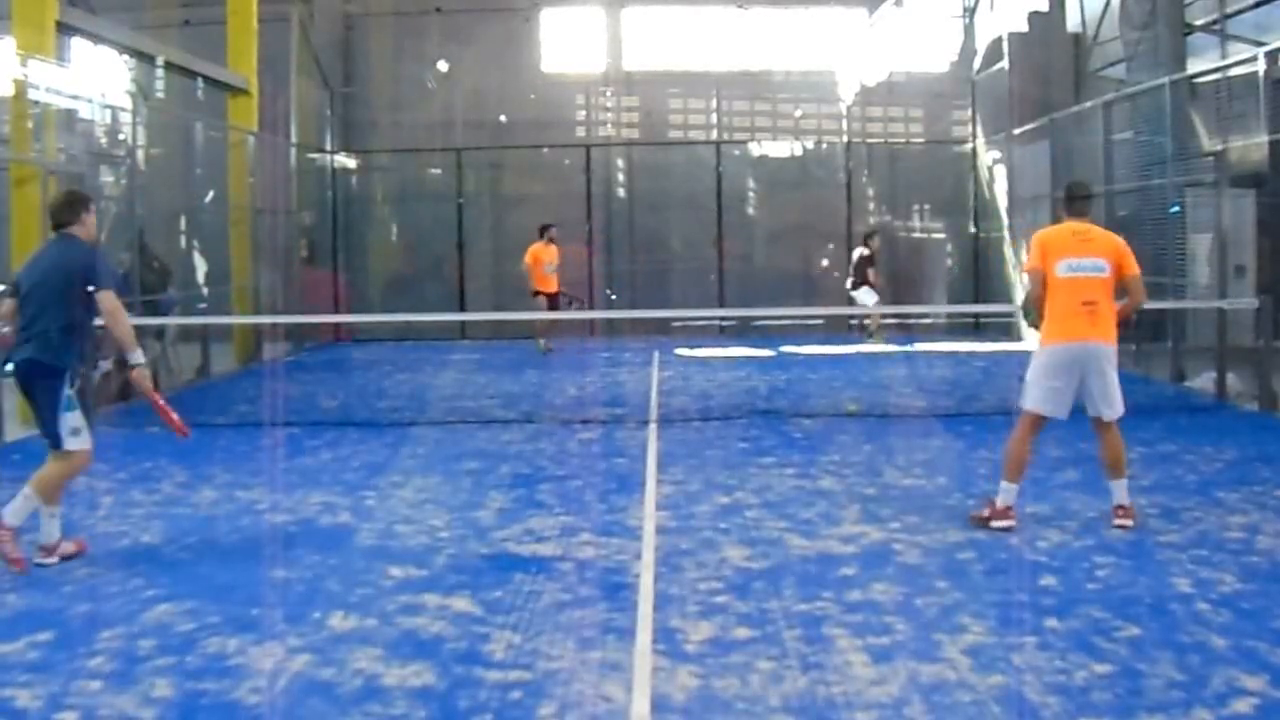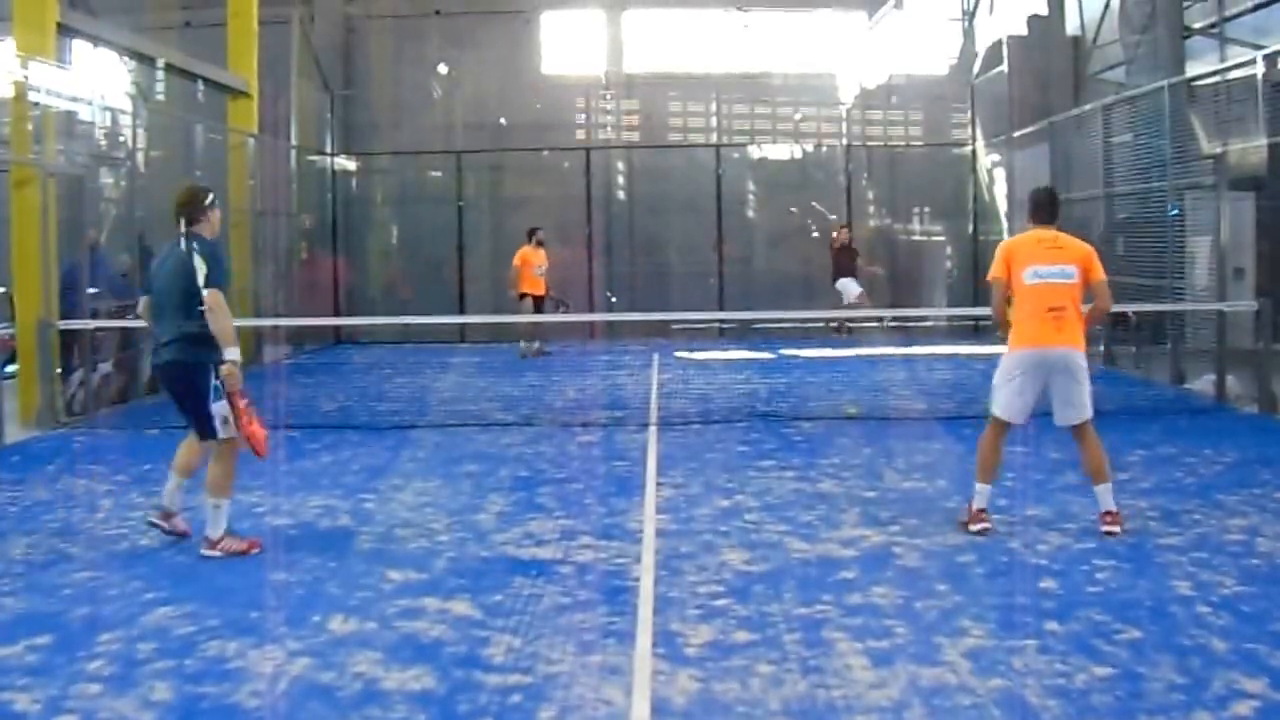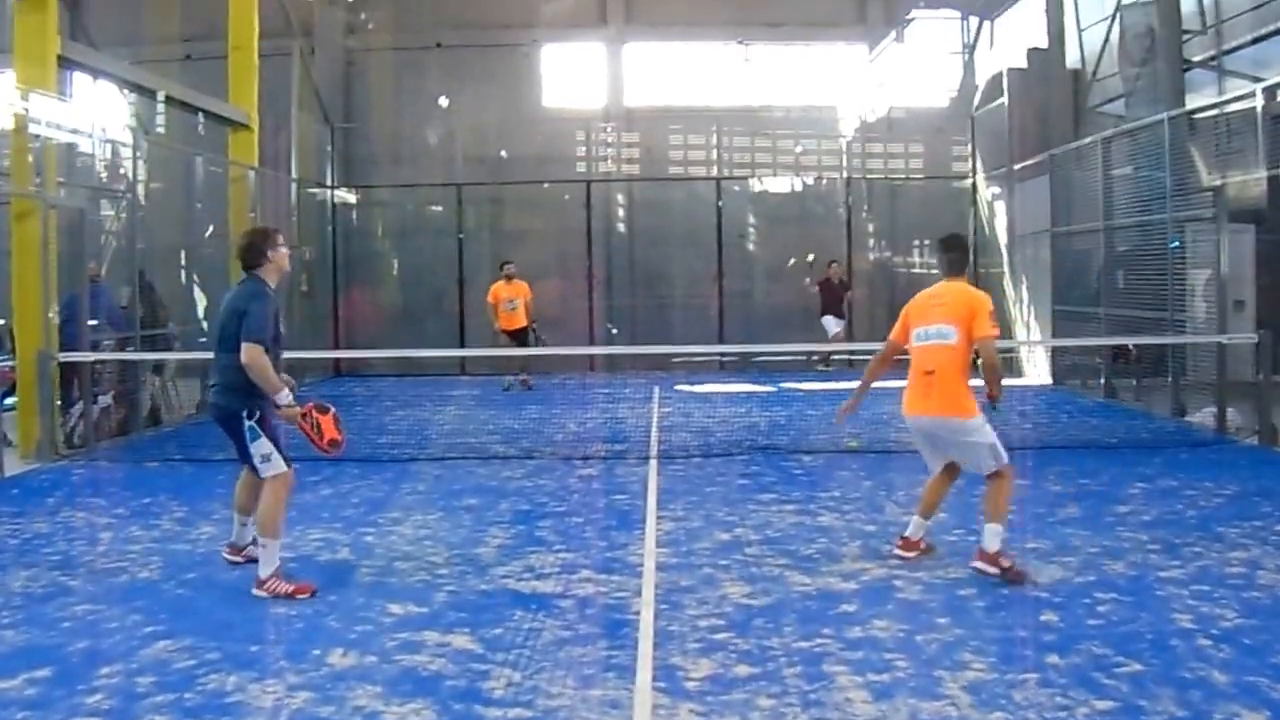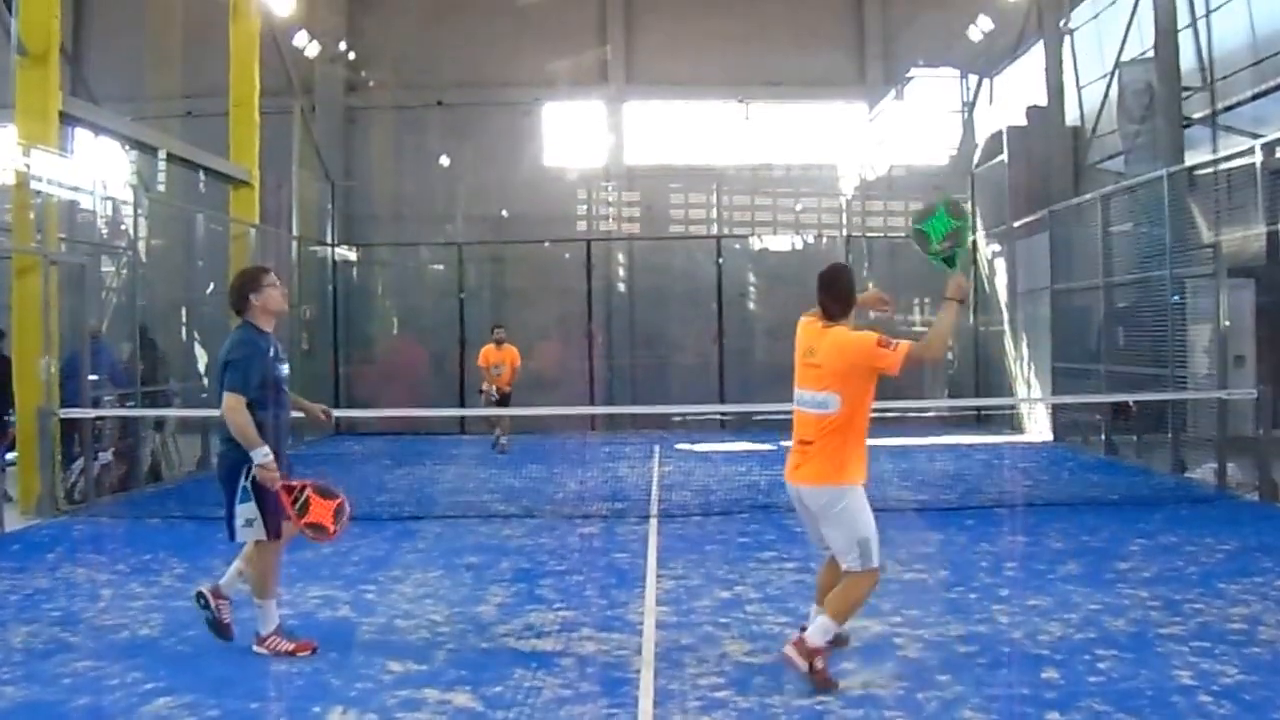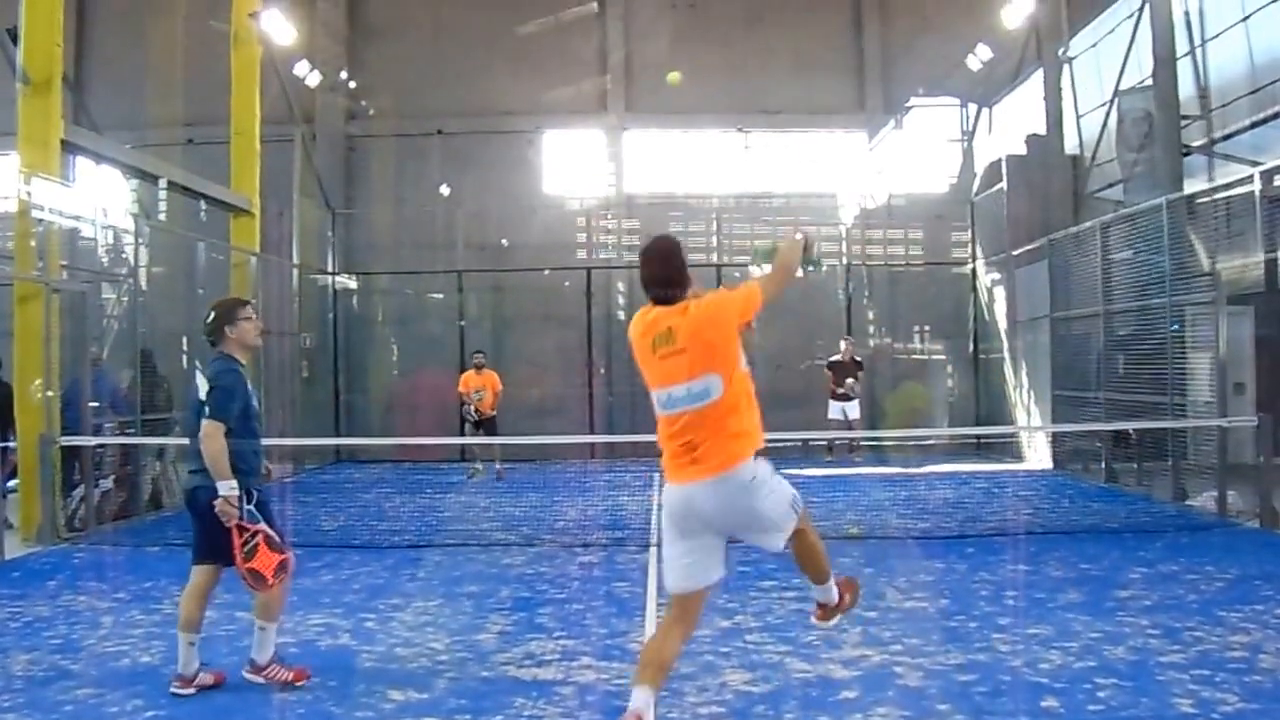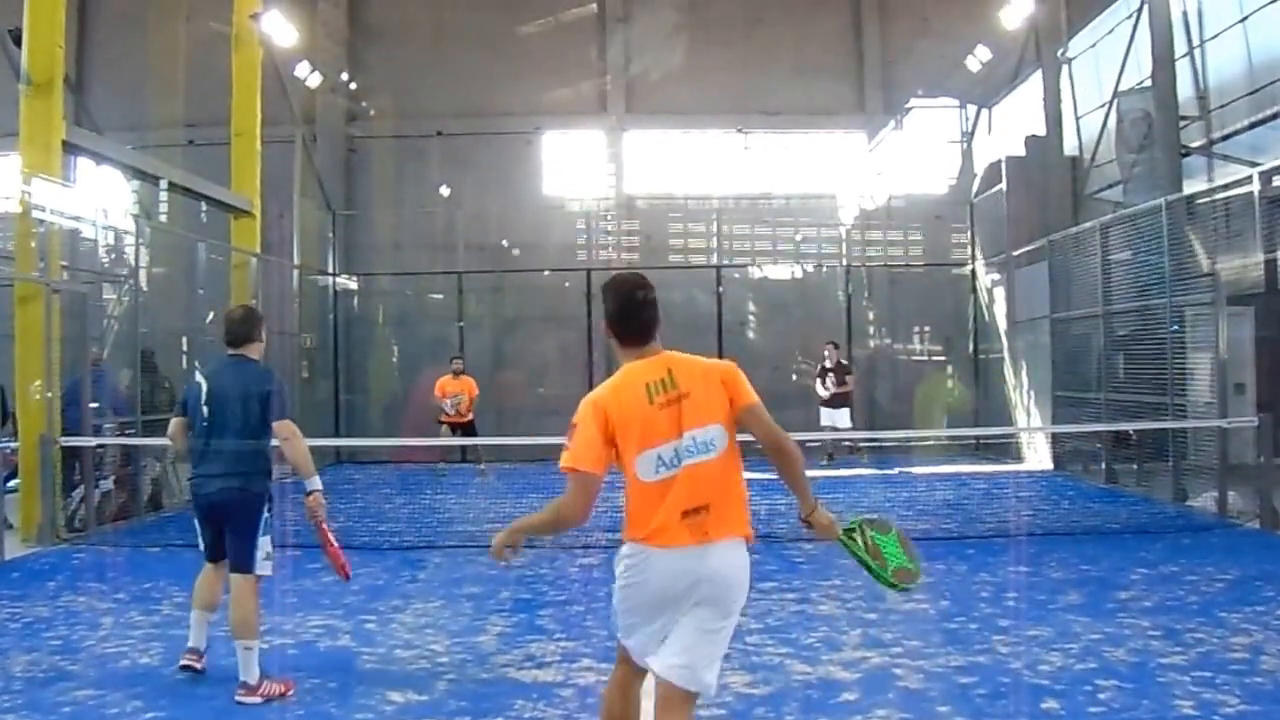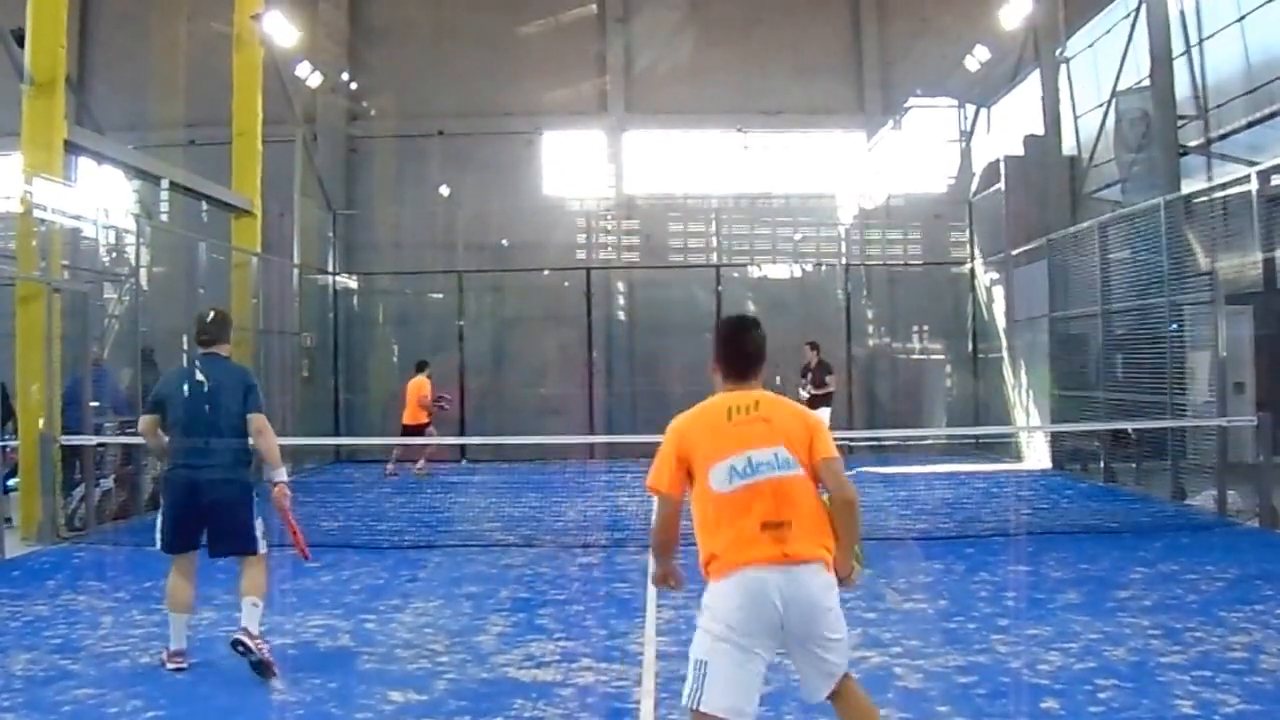
dt=0.5s
person 1, frame 1
left shoulder: (1044, 238)
right shoulder: (1115, 242)
left elbow: (1036, 292)
right elbow: (1138, 297)
left hip: (1058, 343)
right hip: (1101, 344)
left knee: (1028, 423)
right knee: (1107, 425)
left ankle: (1003, 506)
right ankle: (1122, 506)
person 1, frame 2
left shoulder: (1009, 247)
right shoulder: (1082, 249)
left elbow: (998, 306)
right elbow: (1104, 304)
left hip: (1025, 350)
right hip: (1069, 351)
left knee: (996, 427)
right knee: (1084, 431)
left ankle: (979, 510)
right ankle: (1109, 512)
person 1, frame 3
left shoulder: (917, 301)
right shoulder: (976, 300)
left elbow: (885, 355)
right elbow: (989, 357)
left wrist: (858, 394)
right wrist: (995, 391)
left hip: (914, 410)
right hip: (954, 411)
left knee: (947, 471)
right knee: (1000, 476)
left ankle: (911, 538)
right ankle: (991, 551)
person 1, frame 4
left shoulder: (807, 331)
right shoulder: (859, 346)
left elbow: (820, 310)
right elbow: (930, 351)
left wrist: (859, 296)
right wrist: (952, 300)
left hip: (800, 479)
right hip: (836, 483)
left knee: (843, 558)
right knee: (863, 576)
left ankle: (819, 633)
right ankle: (813, 641)
person 1, frame 5
left shoulder: (639, 330)
right shoulder: (714, 314)
right elbow: (781, 275)
right wrist: (796, 242)
left hip: (682, 492)
right hip: (733, 477)
left knee: (679, 614)
right knee: (797, 518)
right ankle: (829, 598)
person 1, frame 6
left shoulder: (600, 404)
right shoulder: (720, 373)
left elbow: (576, 509)
right elbow: (779, 445)
left wrist: (516, 531)
right wrist: (810, 509)
left hip: (653, 558)
right hip: (723, 556)
left knee: (629, 663)
person 1, frame 7
left shoulder: (685, 430)
right shoulder: (802, 418)
left elbow: (665, 527)
right elbow: (843, 497)
left wrist: (662, 566)
right wrist: (846, 558)
left hip: (739, 587)
right hip: (808, 578)
right knee: (839, 686)
person 2, frame 1
left shoulder: (40, 258)
right shoulder: (86, 254)
right elbow: (110, 307)
right wrist: (137, 359)
left hip: (32, 360)
right hip: (55, 364)
left knee: (62, 452)
right knee: (76, 456)
left ankle: (49, 541)
person 2, frame 2
left shoulder: (166, 255)
right shoulder: (208, 251)
left elbow: (145, 309)
right elbow: (213, 305)
right wrist: (231, 357)
left hip: (167, 358)
right hip: (196, 359)
left knee: (202, 435)
right knee: (227, 441)
left ankle: (168, 508)
right ankle: (214, 536)
person 2, frame 3
left shoulder: (247, 292)
right shoulder: (259, 298)
right elbow: (251, 358)
left wrist: (275, 378)
right wrist: (284, 398)
left hip: (235, 398)
right hip: (242, 404)
left knee: (256, 468)
right knee: (279, 479)
left ankle: (239, 544)
right ankle: (268, 577)
person 2, frame 4
left shoulder: (267, 342)
right shoulder: (245, 346)
right elbow: (232, 408)
left wrist: (306, 406)
right wrist: (263, 458)
left hip: (268, 457)
right hip: (250, 462)
left knee: (275, 535)
right knee: (268, 542)
left ankle: (220, 592)
right ankle: (268, 634)
person 2, frame 5
left shoulder: (222, 372)
right shoulder: (228, 375)
right elbow: (210, 436)
left wrist: (252, 459)
right wrist: (228, 490)
left hip: (205, 490)
right hip: (232, 492)
left knee: (203, 576)
left ankle: (186, 672)
right ankle: (262, 661)
person 2, frame 6
left shoulder: (201, 379)
right shoulder: (264, 379)
left elbow: (175, 432)
right elbow: (287, 436)
right wrist: (313, 486)
left hip: (204, 488)
right hip: (246, 490)
left knee: (216, 563)
right knee: (245, 580)
left ankle: (195, 647)
right ankle: (250, 681)
person 2, frame 7
left shoulder: (172, 380)
right shoulder: (241, 377)
left elbow: (146, 428)
right elbow: (260, 429)
right wrist: (279, 478)
left hip: (183, 483)
right hip: (232, 483)
left knee: (182, 564)
right knee: (254, 560)
left ankle: (176, 651)
right ankle: (249, 631)
